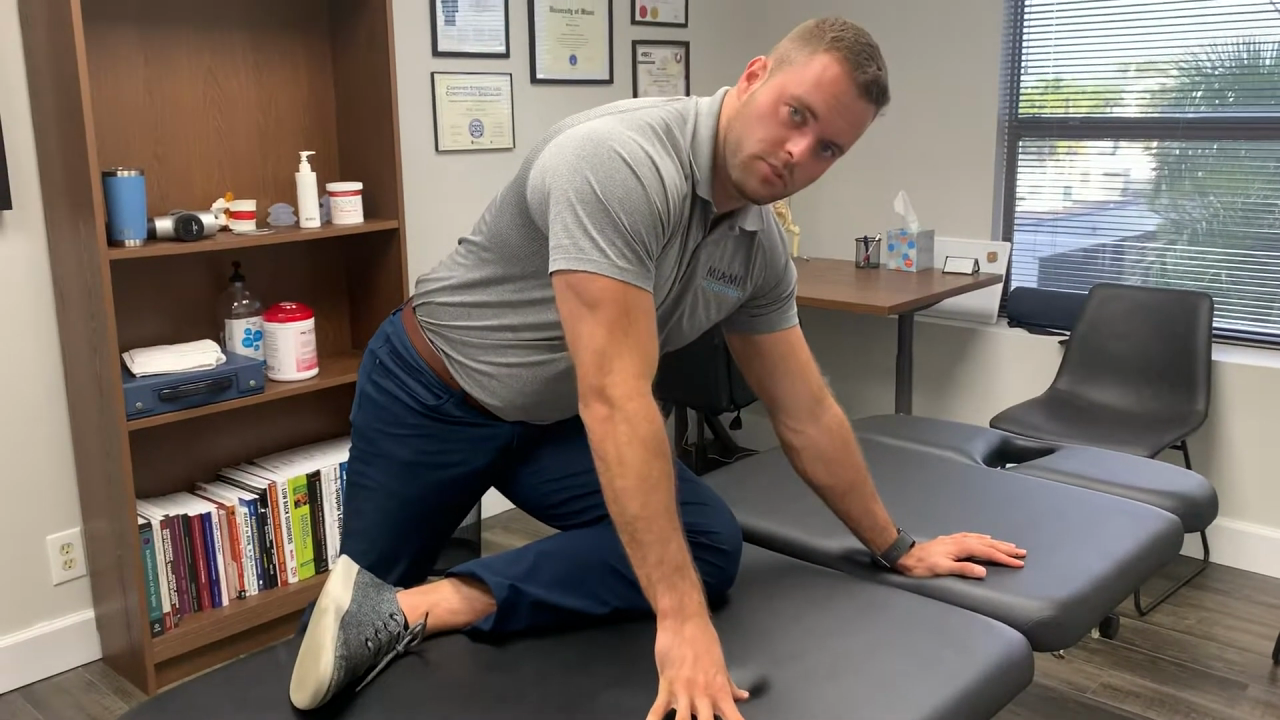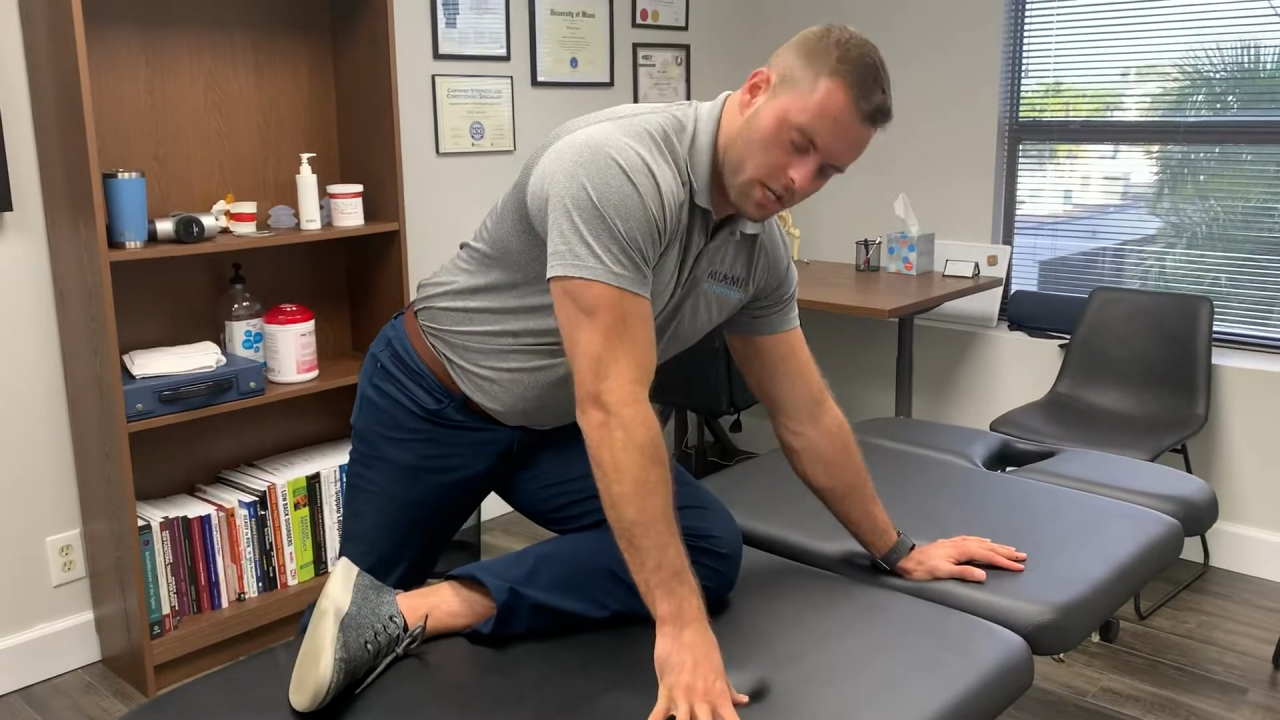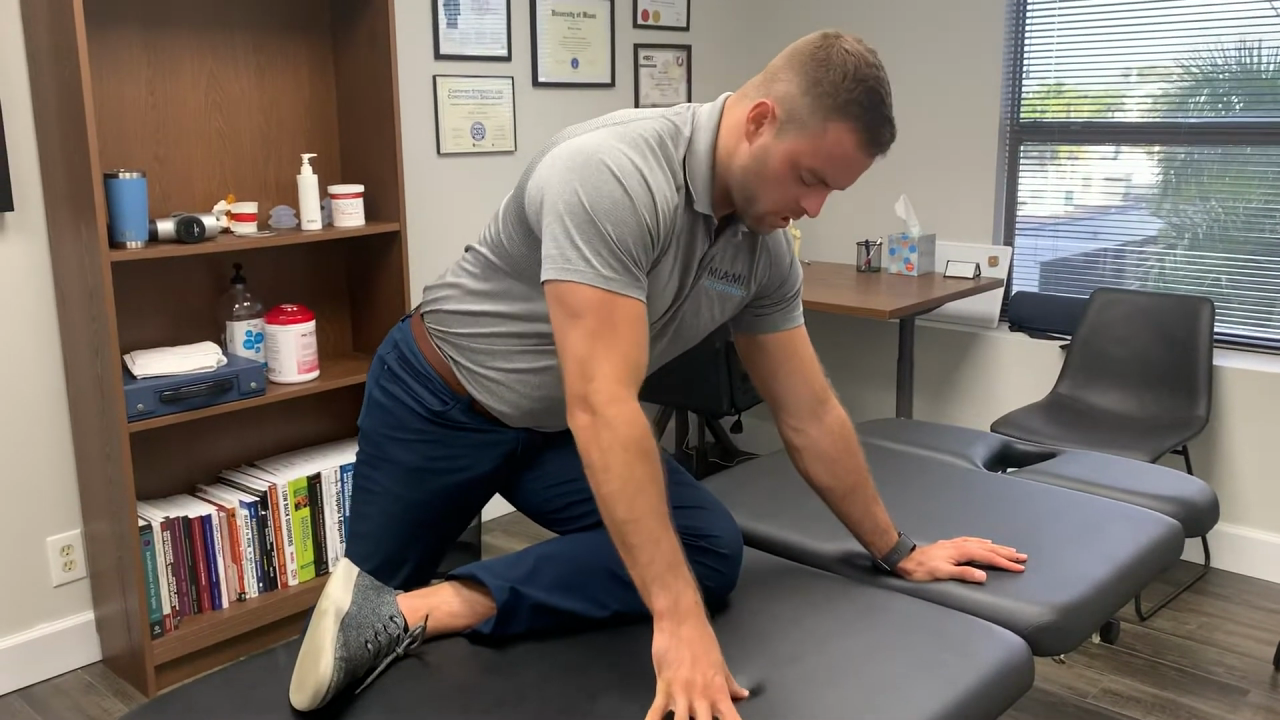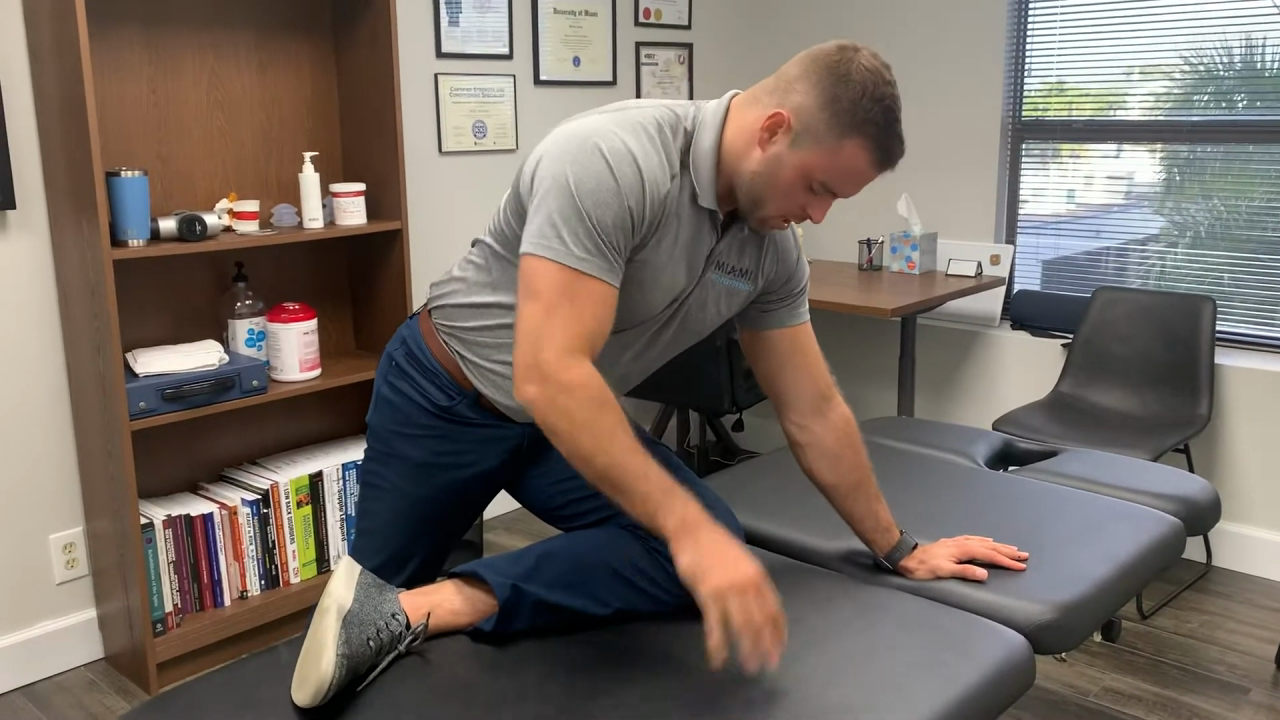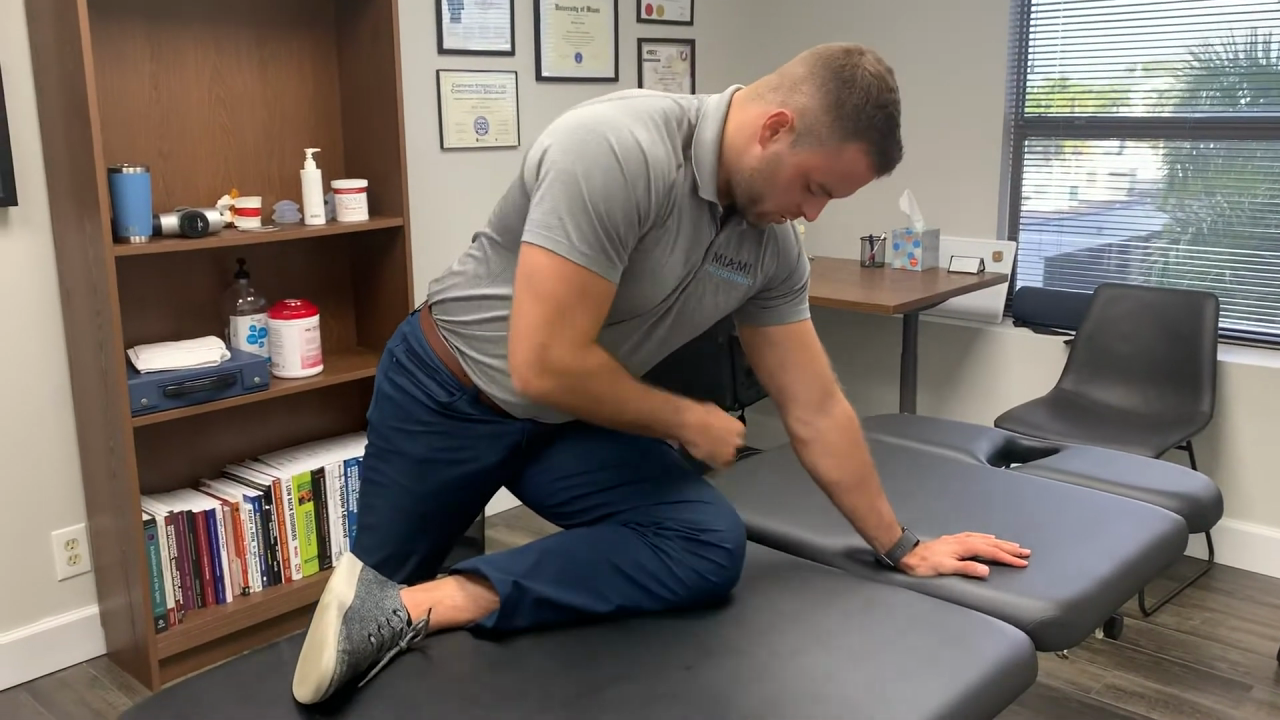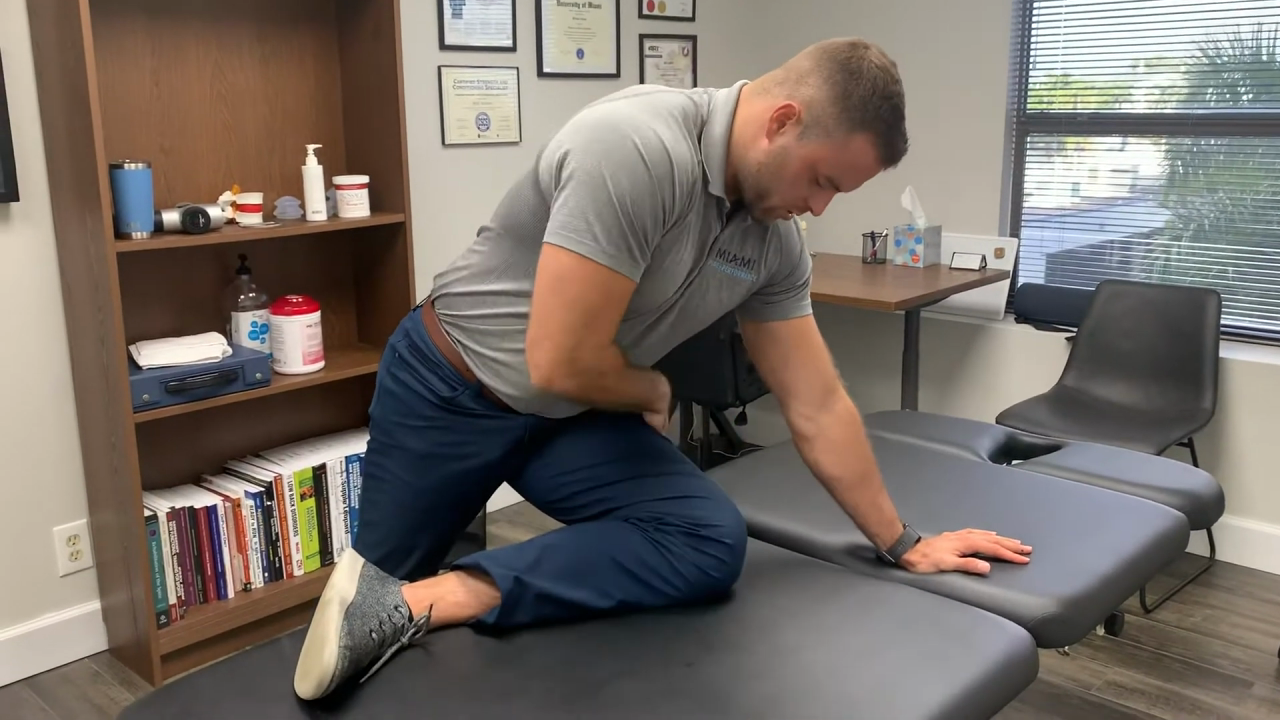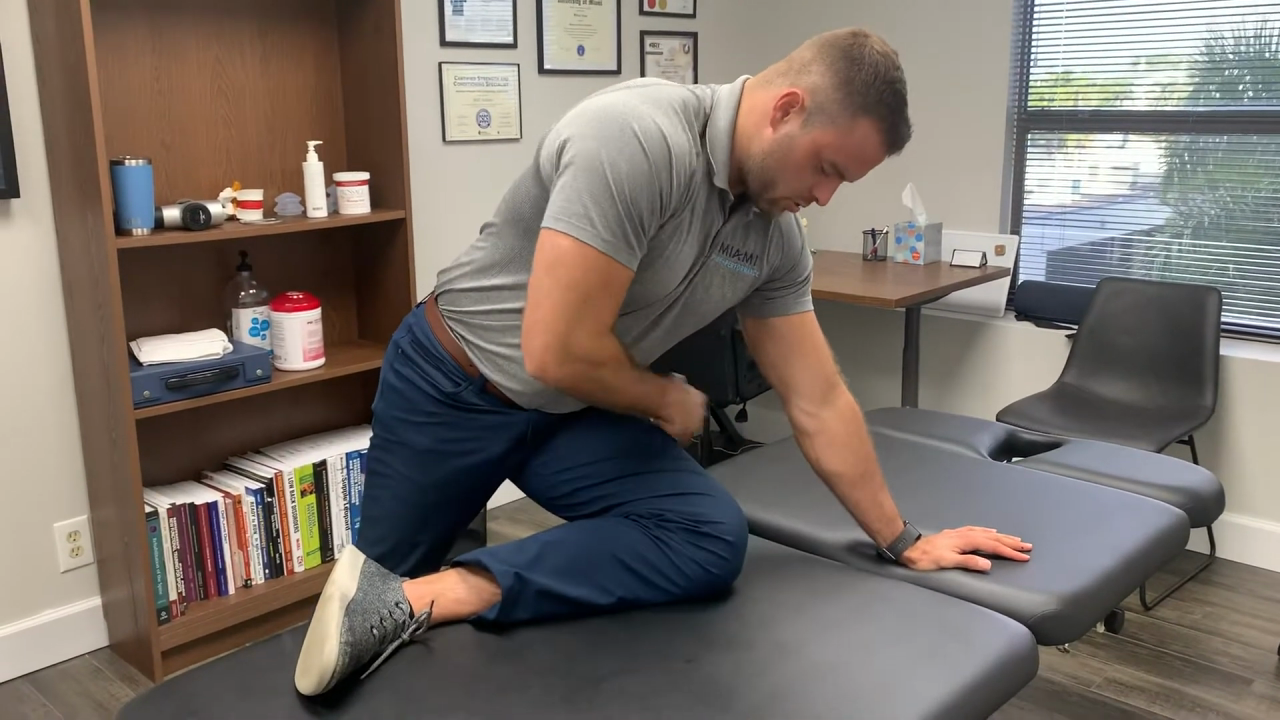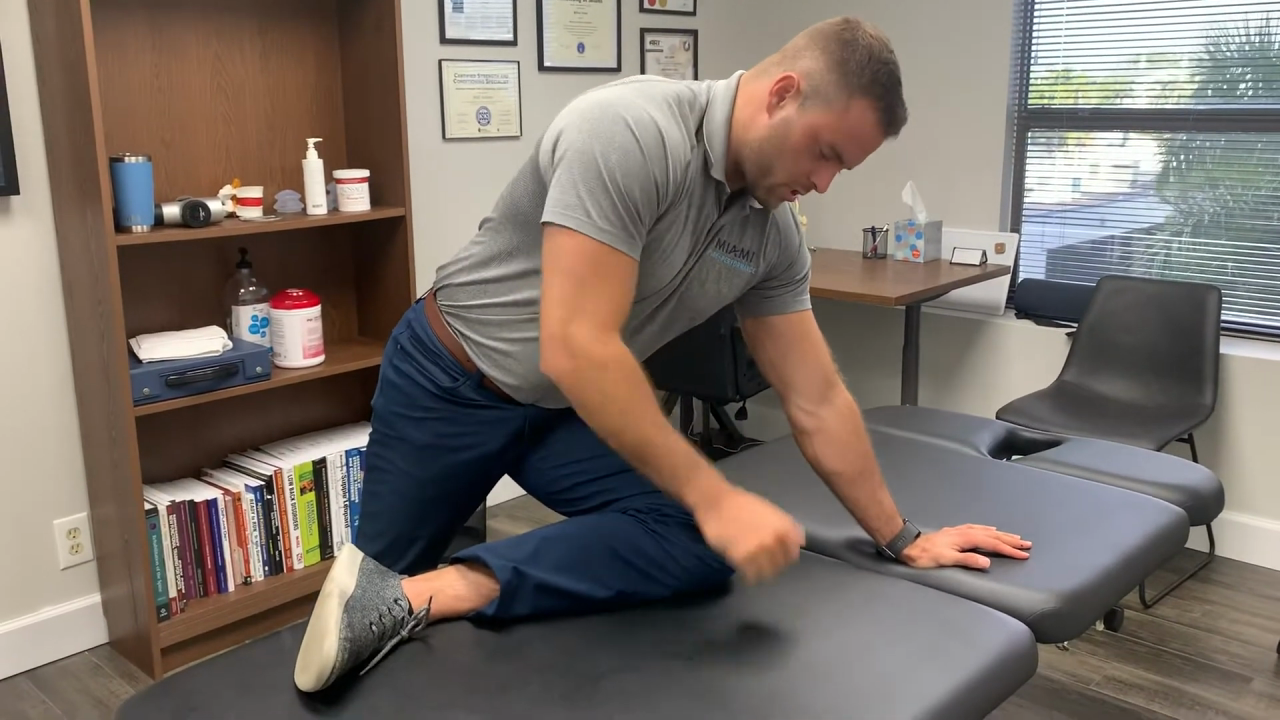
dt=0.2s
person 1, frame 1
left shoulder: (759, 248)
right shoulder: (619, 161)
left elbow: (805, 415)
right elbow: (616, 401)
left wrist: (898, 549)
right wrist: (681, 618)
left hip: (551, 418)
right hip: (430, 393)
left knee: (709, 545)
right knee: (351, 624)
left ankle: (417, 612)
person 1, frame 2
left shoulder: (761, 250)
right shoulder: (617, 167)
left elbow: (806, 418)
right elbow: (613, 407)
left wrist: (898, 552)
right wrist: (680, 624)
left hip: (552, 423)
right hip: (432, 397)
left knee: (710, 551)
right knee: (354, 620)
left ankle: (421, 613)
person 1, frame 3
left shoulder: (764, 249)
right shoulder: (614, 173)
left elbow: (809, 416)
right elbow: (600, 410)
left wrist: (898, 552)
right wrist: (677, 620)
left hip: (553, 424)
right hip: (439, 399)
left knee: (709, 552)
right knee: (365, 613)
left ankle: (421, 614)
person 1, frame 4
left shoulder: (771, 248)
right shoulder: (612, 158)
left elbow: (814, 414)
right elbow: (548, 376)
left wrist: (899, 550)
right wrist: (690, 531)
left hip: (575, 415)
right hip: (448, 396)
left knee: (716, 551)
left ankle: (420, 611)
person 1, frame 5
left shoulder: (770, 245)
right shoulder: (617, 148)
left elbow: (814, 410)
right elbow: (545, 364)
left wrist: (901, 546)
right wrist: (684, 421)
left hip: (568, 417)
right hip: (448, 391)
left knee: (708, 546)
right knee: (379, 591)
left ankle: (422, 608)
person 1, frame 6
left shoulder: (772, 241)
right shoulder: (634, 145)
left elbow: (816, 407)
right elbow: (562, 363)
left wrist: (902, 543)
right wrist: (651, 390)
left hip: (572, 414)
right hip: (449, 387)
left knee: (709, 542)
right knee: (379, 586)
left ankle: (422, 604)
person 1, frame 7
left shoulder: (775, 237)
right shoulder: (636, 136)
left elbow: (819, 403)
right elbow: (559, 352)
left wrist: (904, 541)
right wrist: (665, 402)
left hip: (573, 409)
right hip: (453, 384)
left knee: (710, 539)
right knee: (383, 582)
left ankle: (426, 602)
person 1, frame 8
left shoulder: (772, 233)
right shoulder: (629, 132)
left elbow: (816, 401)
right elbow: (575, 351)
left wrist: (902, 539)
right wrist: (714, 498)
left hip: (568, 405)
right hip: (452, 379)
left knee: (704, 540)
right knee: (381, 579)
left ankle: (425, 598)
